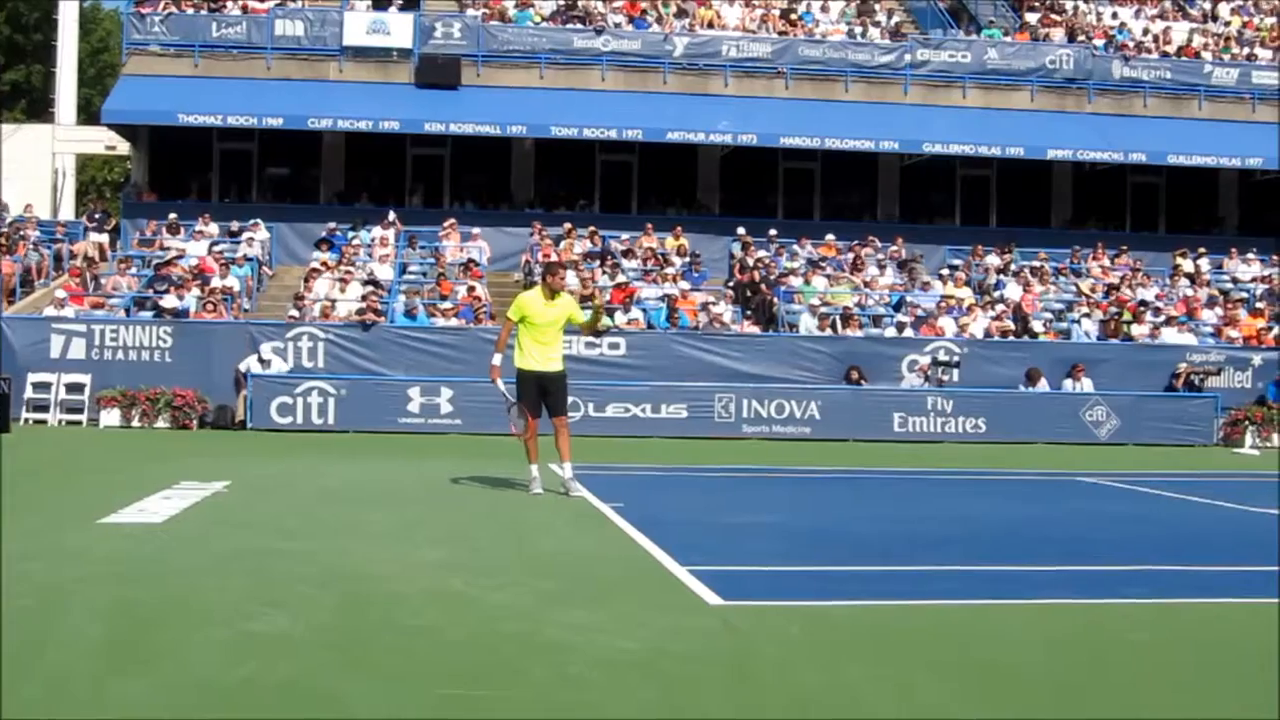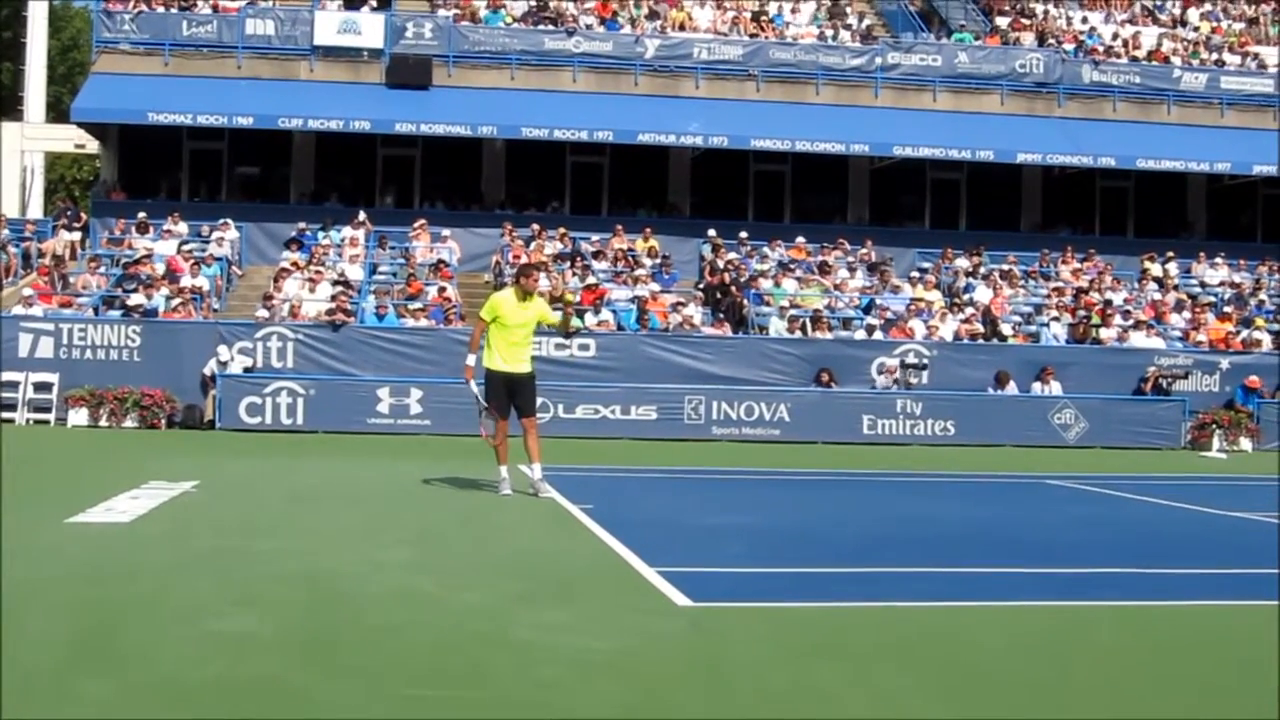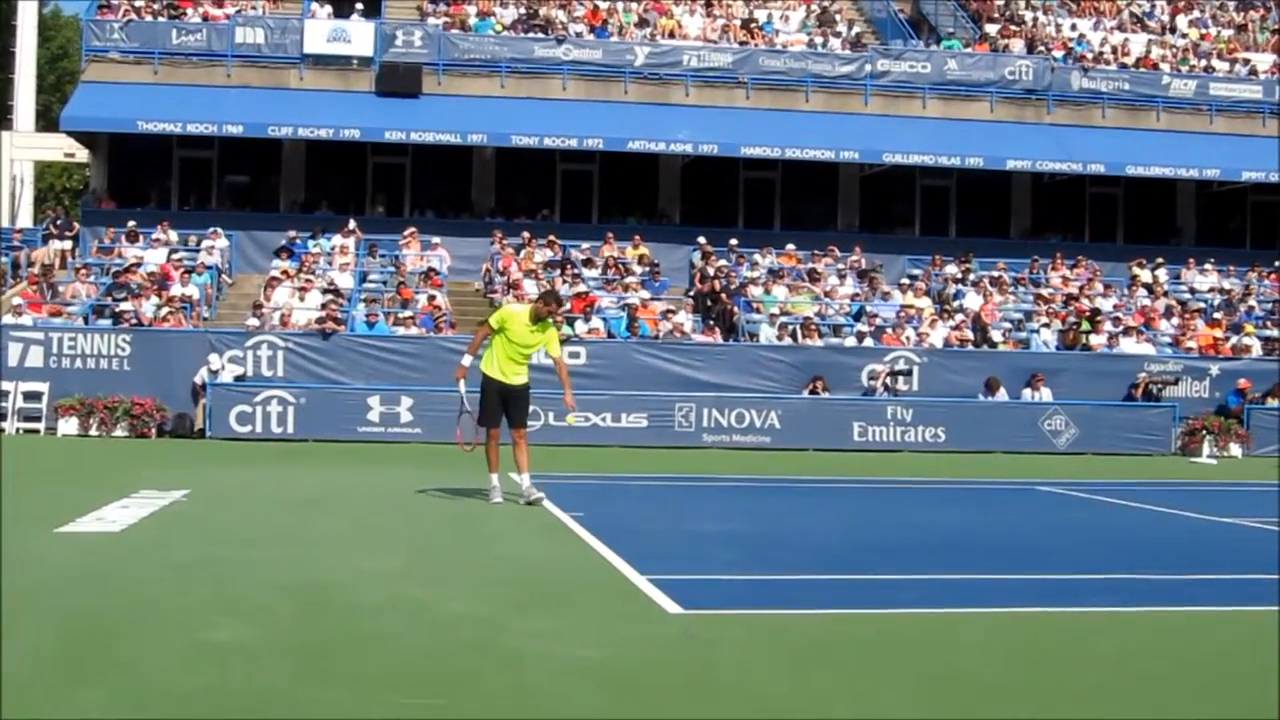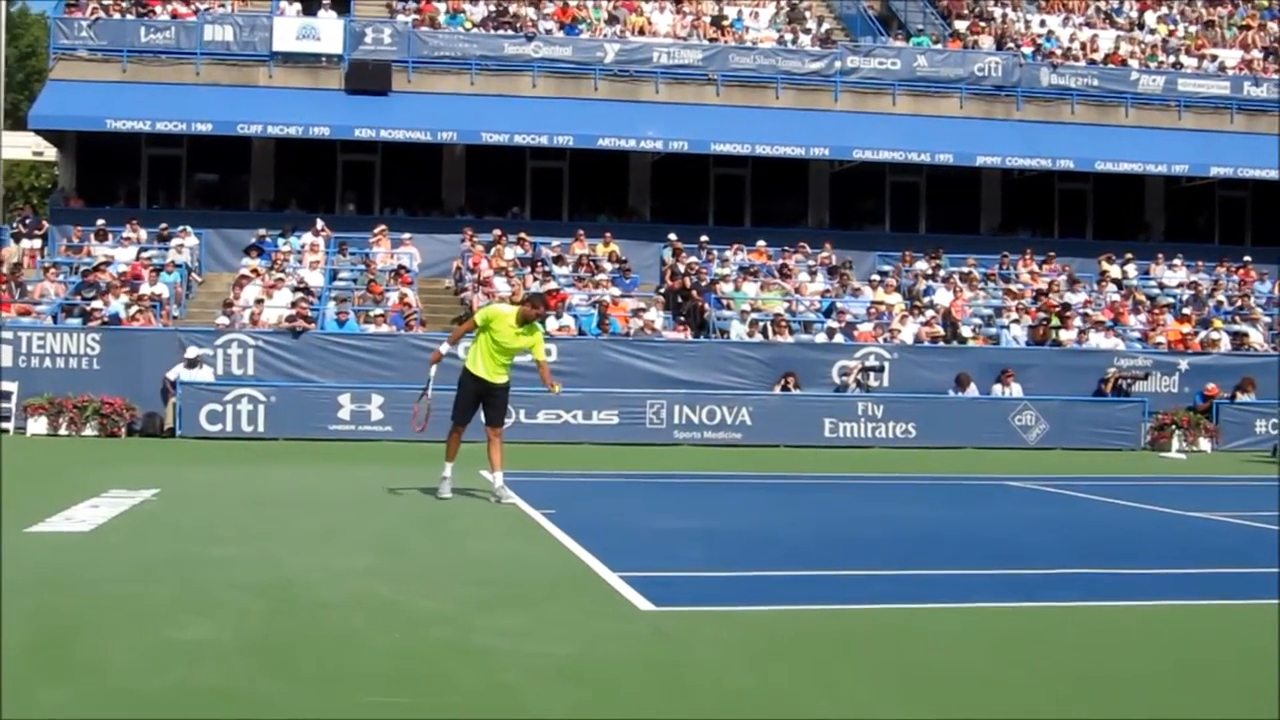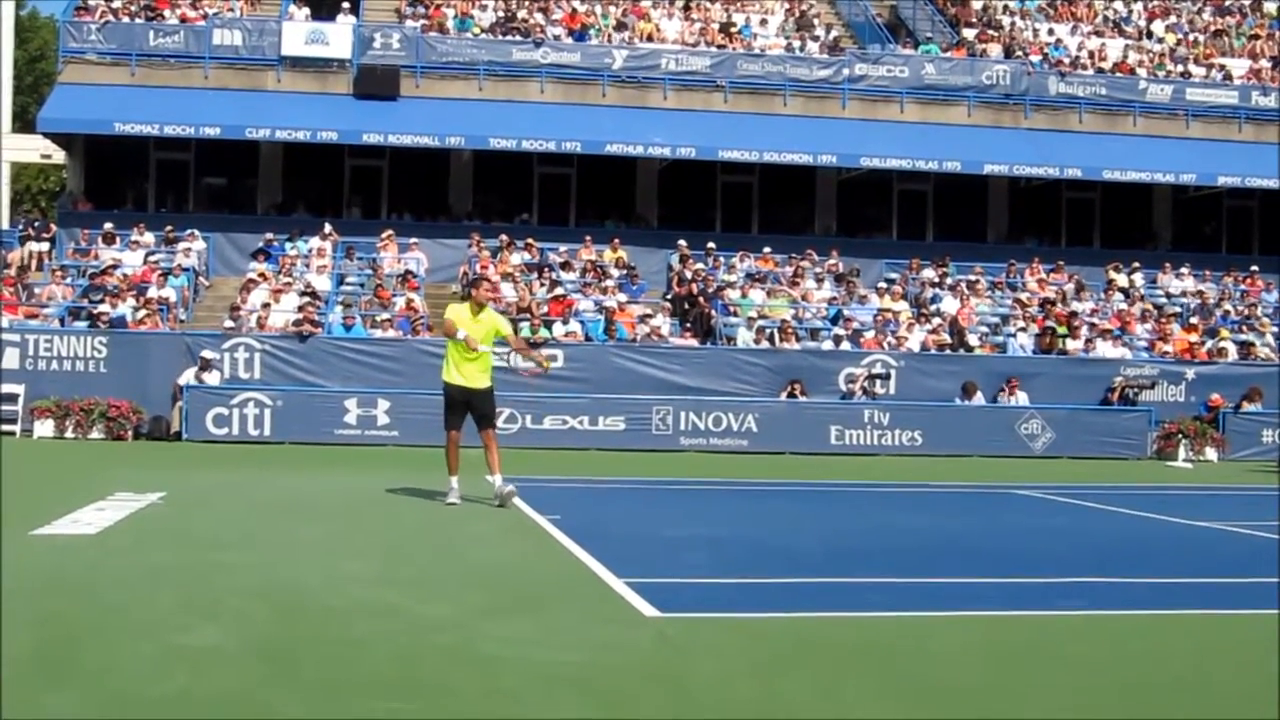
dt=1s
person 1, frame 1
left shoulder: (567, 302)
right shoulder: (525, 299)
left elbow: (586, 328)
right elbow: (506, 330)
left wrist: (597, 314)
right wrist: (496, 363)
left hip: (555, 371)
right hip: (528, 371)
left knee: (561, 423)
right knee: (531, 425)
left ankle: (568, 476)
right ankle: (534, 475)
person 1, frame 2
left shoulder: (539, 304)
right shoulder: (498, 299)
left elbow: (560, 326)
right elbow: (478, 330)
left wrist: (567, 316)
right wrist: (470, 363)
left hip: (523, 372)
right hip: (497, 371)
left knee: (530, 424)
right knee: (500, 426)
left ankle: (537, 477)
right ankle: (504, 476)
person 1, frame 3
left shoulder: (549, 330)
right shoulder: (509, 312)
left elbow: (558, 360)
right elbow: (482, 334)
left wrist: (567, 391)
right wrist: (464, 364)
left hip: (519, 383)
right hip: (493, 379)
left knee: (520, 435)
right knee: (493, 433)
left ankle: (526, 487)
right ankle: (494, 484)
person 1, frame 4
left shoulder: (535, 334)
right shoulder: (496, 312)
left elbow: (542, 364)
right elbow: (465, 328)
left wrist: (550, 383)
right wrist: (443, 349)
left hip: (499, 383)
right hip: (473, 376)
left knee: (495, 433)
right knee: (458, 427)
left ankle: (498, 485)
right ankle: (446, 476)
person 1, frame 5
left shoulder: (494, 318)
right shoulder: (454, 310)
left elbow: (513, 340)
right elbow: (448, 329)
left wrist: (535, 356)
right wrist: (464, 336)
left hip: (482, 385)
right hip: (455, 384)
left knee: (489, 435)
right knee: (453, 435)
left ankle: (499, 487)
right ankle: (453, 486)
